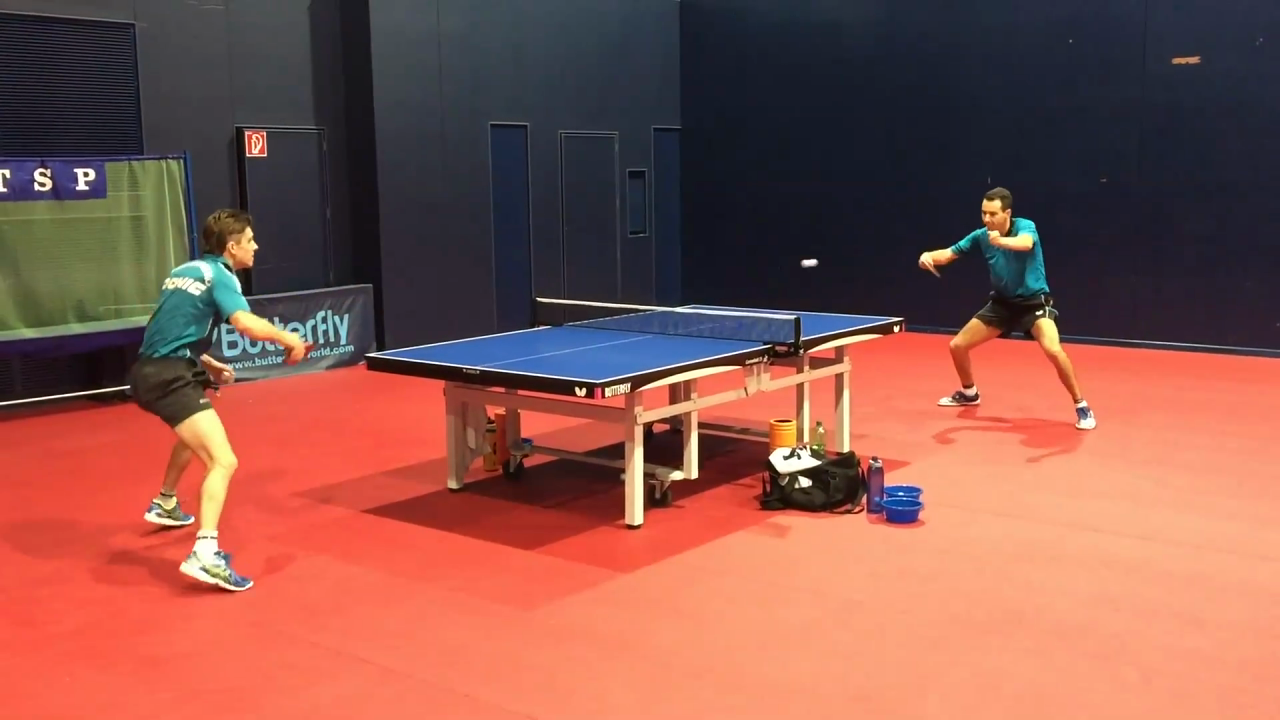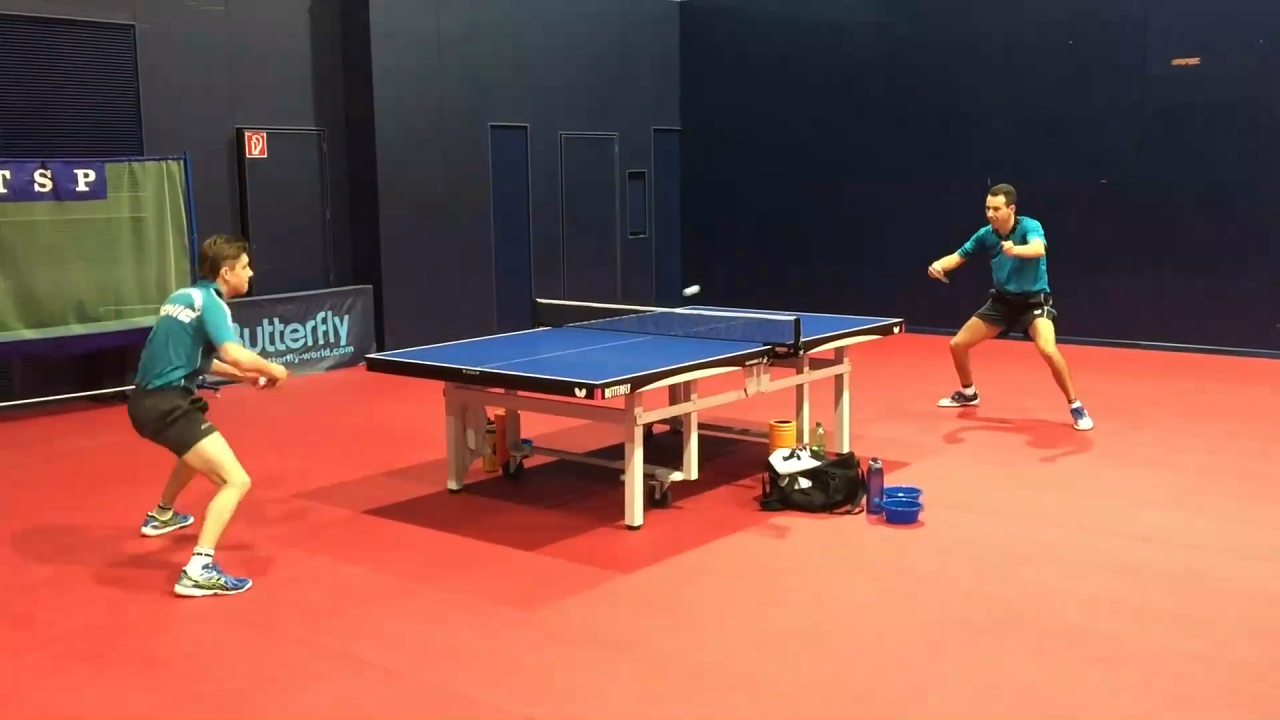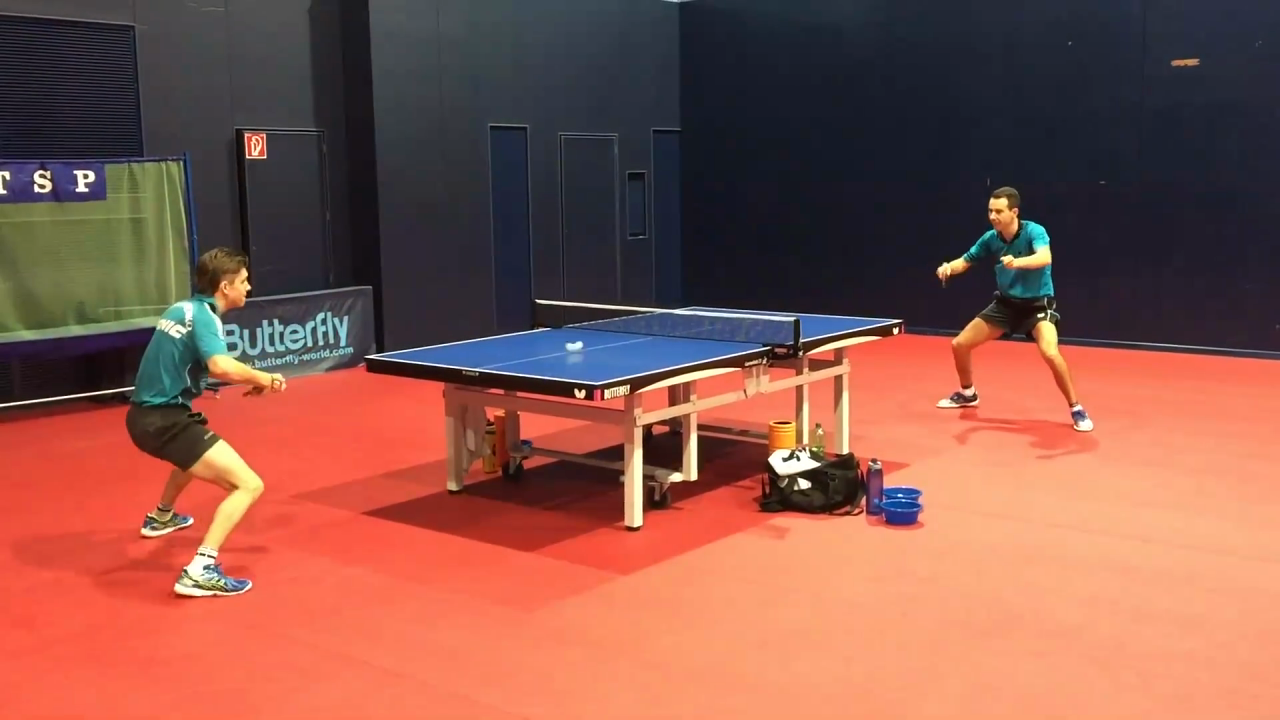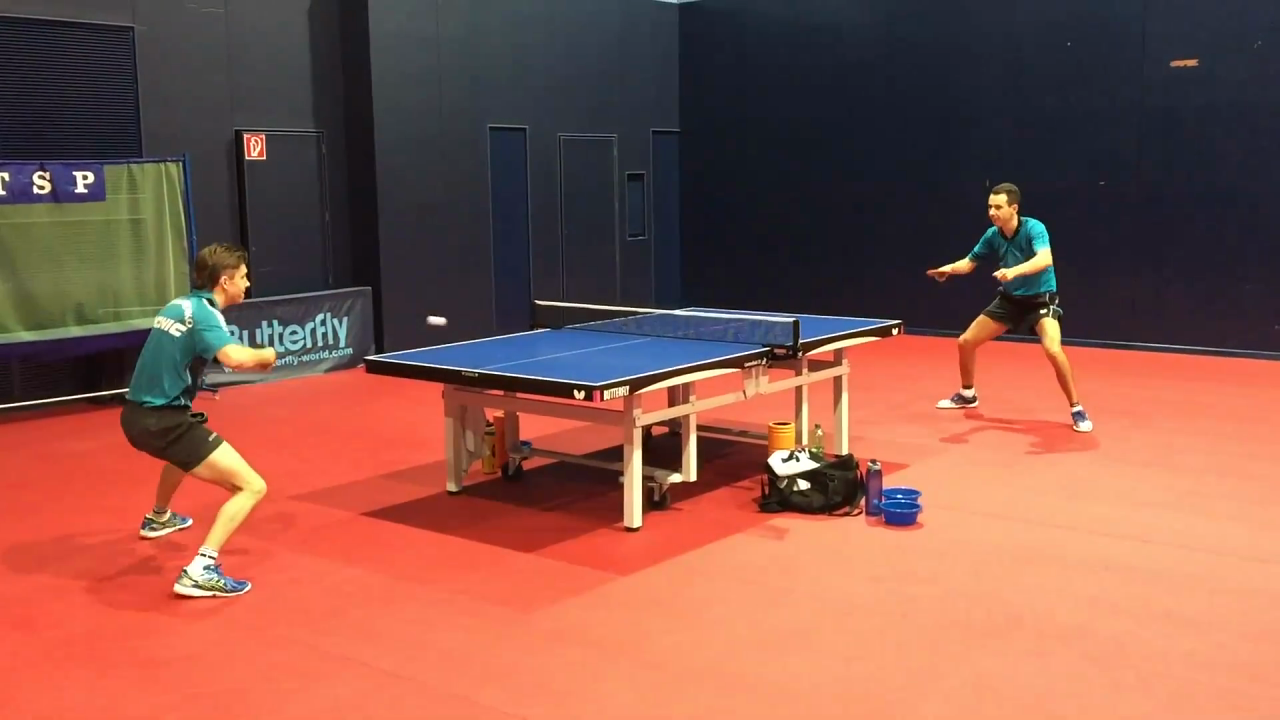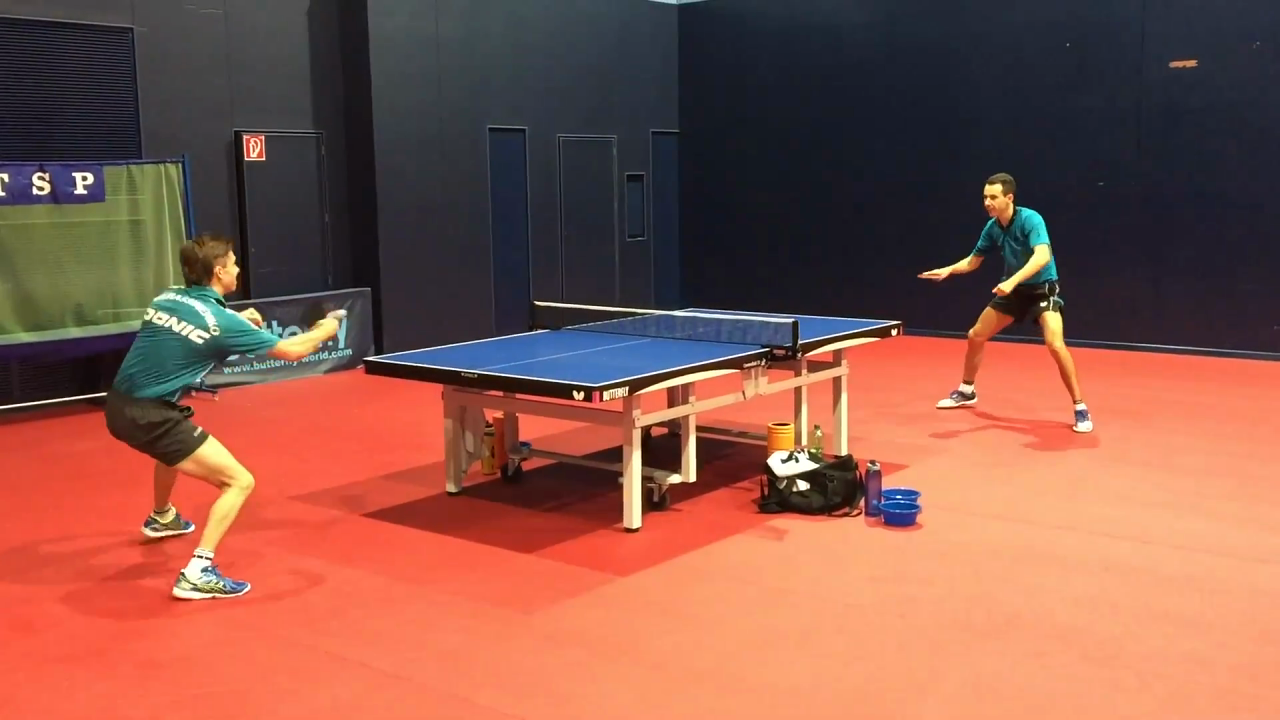
dt=0.1s
person 1, frame 1
left shoulder: (184, 271)
right shoulder: (219, 276)
right elbow: (246, 323)
left wrist: (207, 363)
right wrist: (289, 338)
left hip: (146, 372)
right hip: (169, 378)
left knee: (192, 435)
right knee: (223, 462)
left ankle: (164, 504)
right ankle: (205, 554)
person 1, frame 2
left shoulder: (184, 296)
right shoulder: (212, 304)
right elbow: (234, 352)
left wrist: (244, 374)
right wrist: (272, 368)
left hip: (145, 402)
right hip: (165, 407)
left knee: (199, 446)
right knee: (236, 481)
left ankle: (161, 514)
right ankle: (199, 569)
person 1, frame 3
left shoulder: (182, 309)
right shoulder: (204, 317)
right elbow: (221, 365)
left wrist: (250, 378)
right wrist: (261, 377)
left hip: (143, 416)
right hip: (165, 422)
left knee: (198, 450)
right knee: (248, 485)
left ankle: (160, 517)
right ankle: (201, 569)
person 1, frame 4
left shoulder: (179, 306)
right shoulder: (205, 317)
right elbow: (235, 357)
left wrist: (234, 344)
right wrist: (263, 355)
left hip: (134, 416)
right hip: (168, 423)
left knee: (180, 455)
right knee: (252, 487)
left ankle: (159, 517)
right ankle: (201, 568)
person 1, frame 5
left shoulder: (166, 298)
right shoulder: (220, 321)
right elbow: (291, 350)
right wrist: (323, 330)
left hip: (117, 409)
right hip: (148, 419)
left knee: (174, 449)
right knee: (239, 483)
left ankle: (161, 517)
right ankle: (198, 571)
person 2, frame 1
left shoulder: (1025, 226)
right shoulder: (980, 236)
left elbow: (1026, 244)
right elbow: (949, 254)
left wrist: (1001, 241)
right wrist: (929, 256)
left hip: (1034, 301)
right hip: (1002, 303)
left knee: (1053, 350)
right knee: (957, 346)
left ankle: (1081, 406)
right ankle: (969, 393)
person 2, frame 2
left shoulder: (1029, 226)
right shoulder: (985, 235)
left elbow: (1039, 249)
right elbow: (959, 257)
left wrist: (1015, 251)
right wrist: (941, 264)
left hip: (1033, 301)
right hip: (1001, 301)
left knee: (1048, 350)
right knee: (957, 344)
left ankle: (1075, 406)
right ankle: (967, 393)
person 2, frame 3
left shoulder: (1034, 231)
right shoulder: (990, 238)
left elbow: (1045, 259)
right elbow: (965, 262)
left wrist: (1017, 262)
right wrist: (948, 267)
left hip: (1037, 304)
right hip: (1005, 303)
left knee: (1050, 354)
right knee: (959, 344)
left ankle: (1076, 409)
right ankle: (967, 393)
person 2, frame 4
left shoulder: (1034, 229)
right shoulder: (992, 236)
left elbow: (1045, 259)
right elbow: (969, 264)
left wrist: (1014, 271)
right wrist: (948, 269)
left hip: (1040, 299)
right hip: (1010, 299)
left knee: (1053, 351)
right knee: (966, 342)
left ankle: (1077, 409)
right ankle: (967, 394)
person 2, frame 5
left shoulder: (1030, 219)
right shoulder: (991, 228)
left elbow: (1043, 257)
right elbow: (973, 261)
left wrist: (1012, 281)
right wrist: (948, 270)
left hip: (1041, 290)
right hip: (1011, 292)
left knee: (1055, 345)
right knee: (975, 337)
left ankle: (1079, 407)
right ankle: (966, 391)
